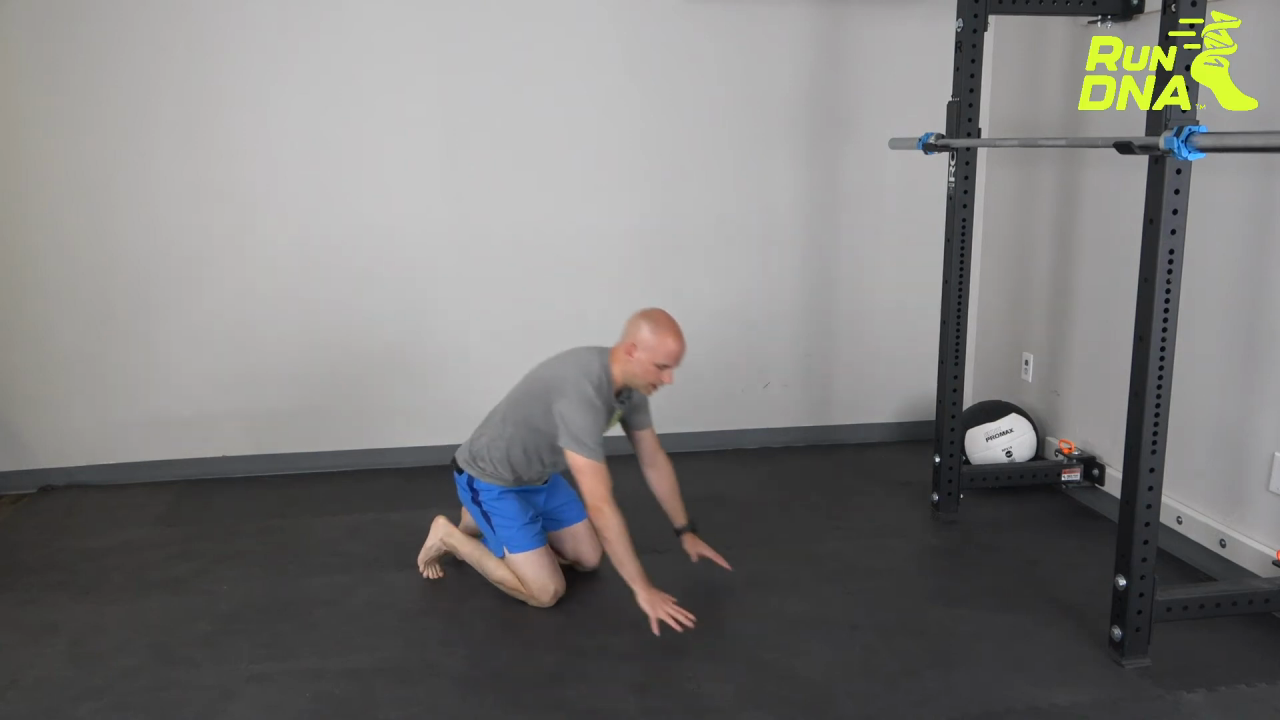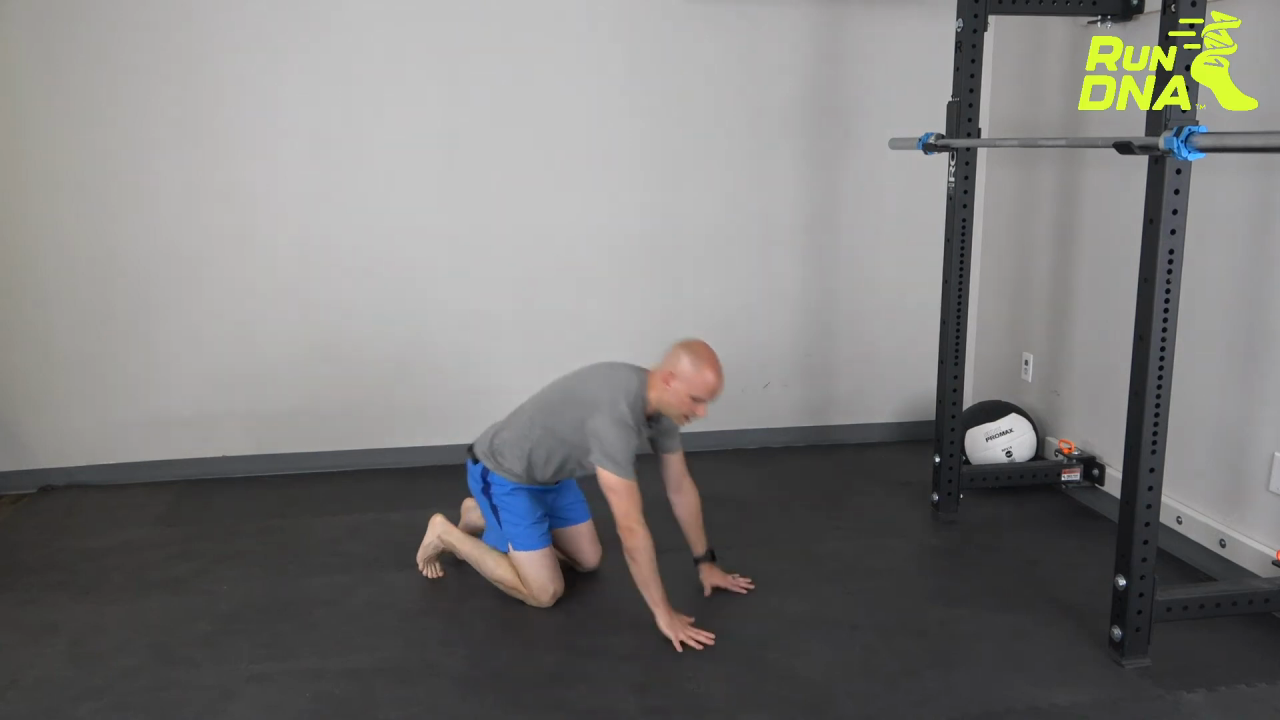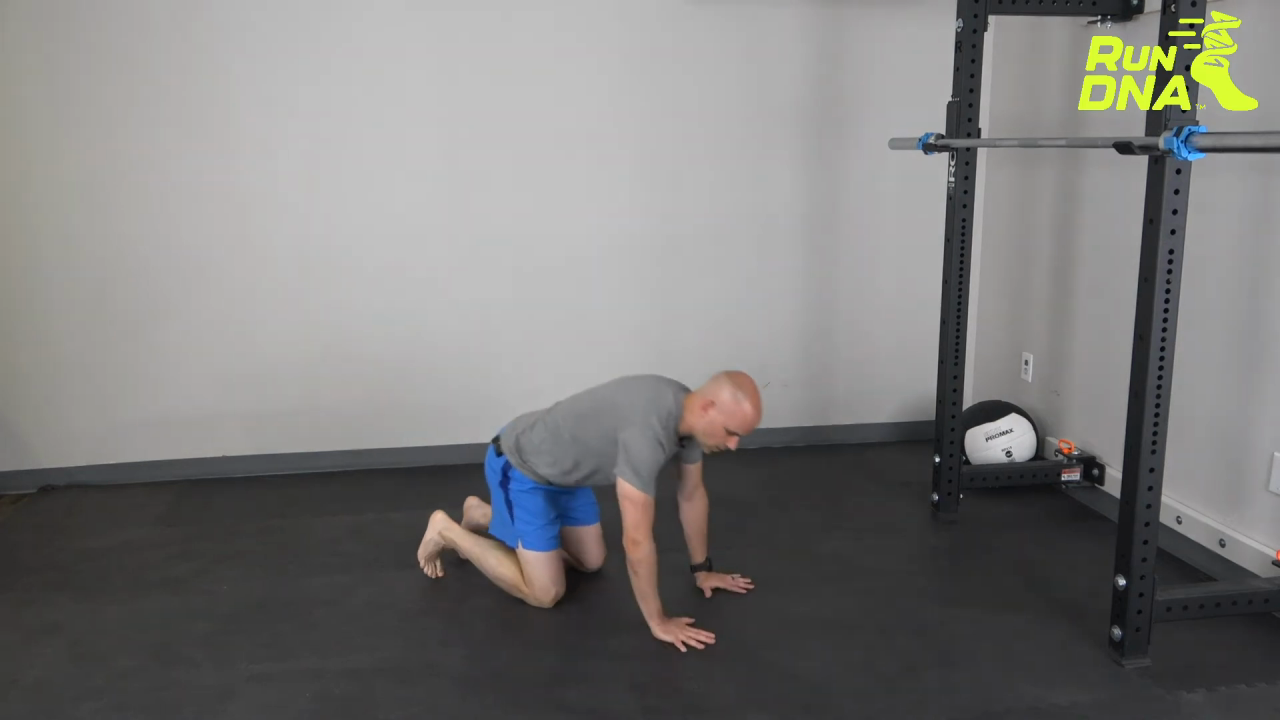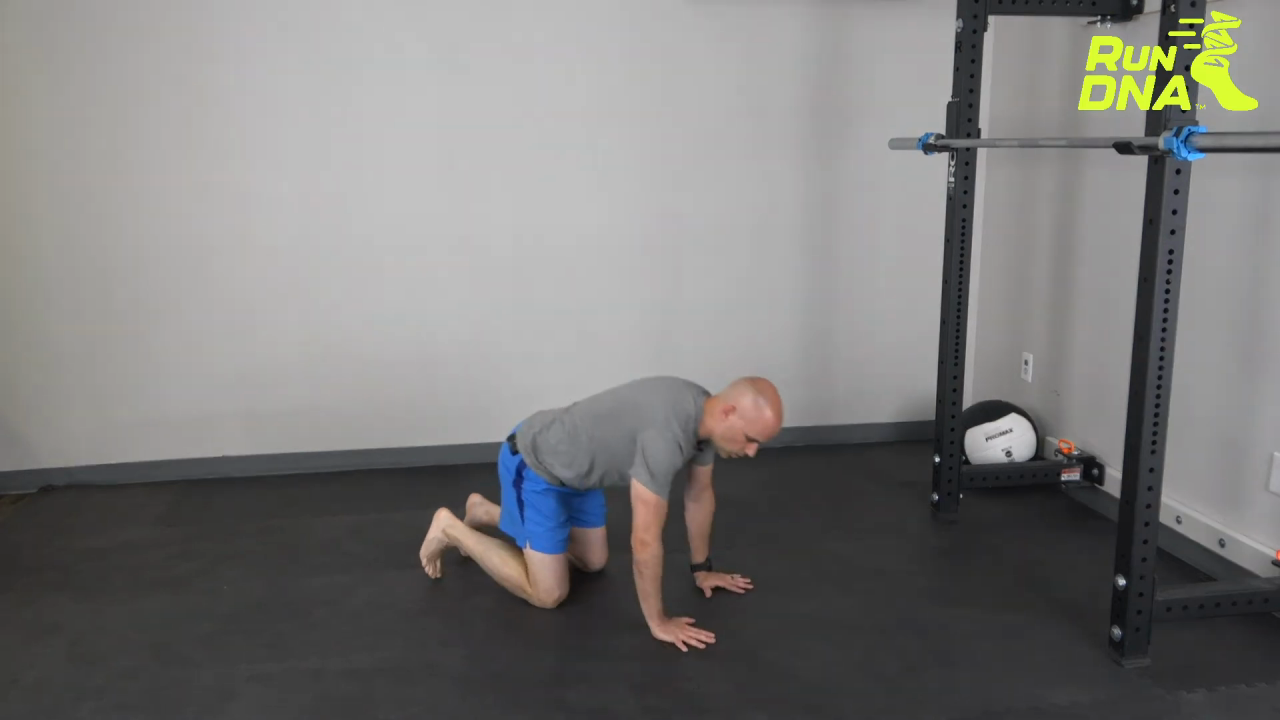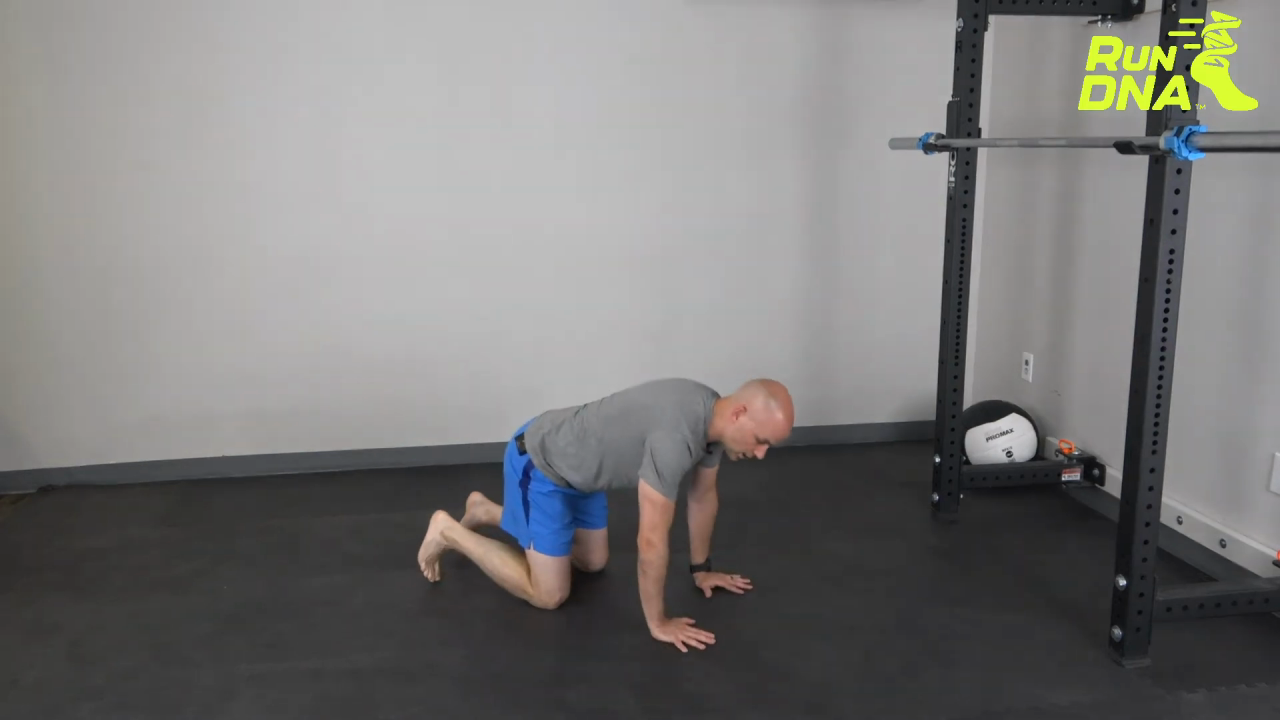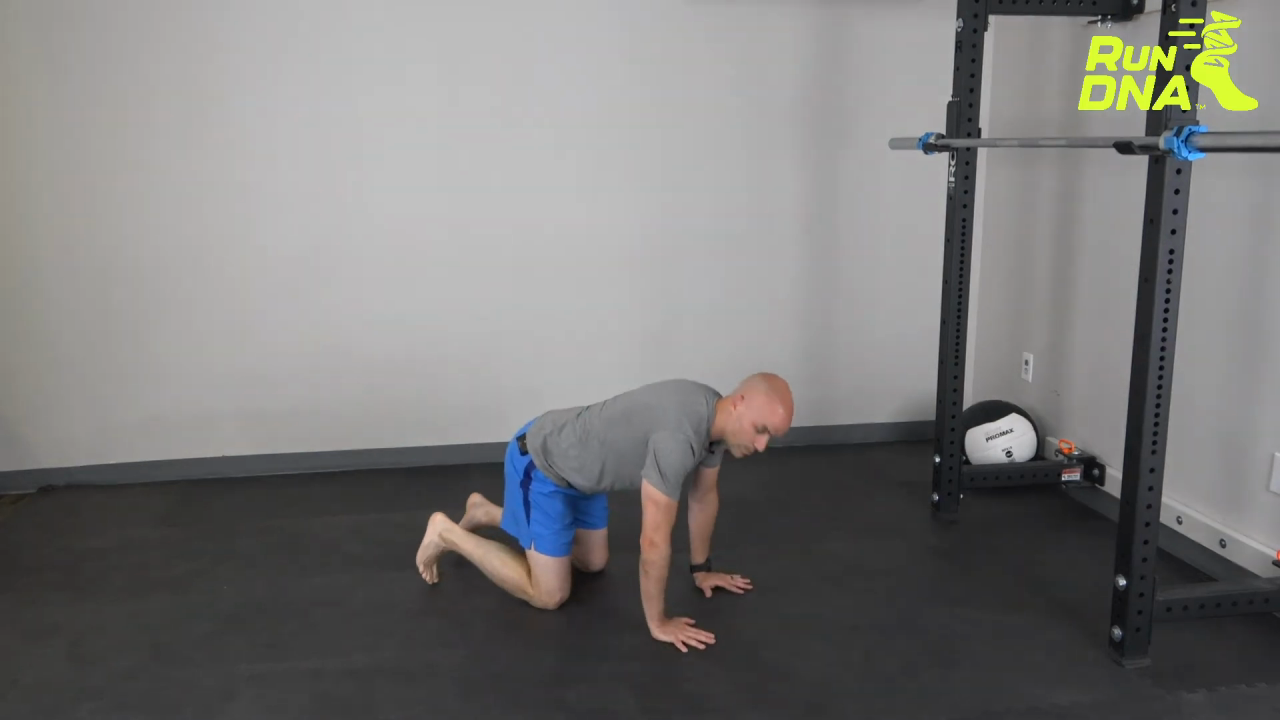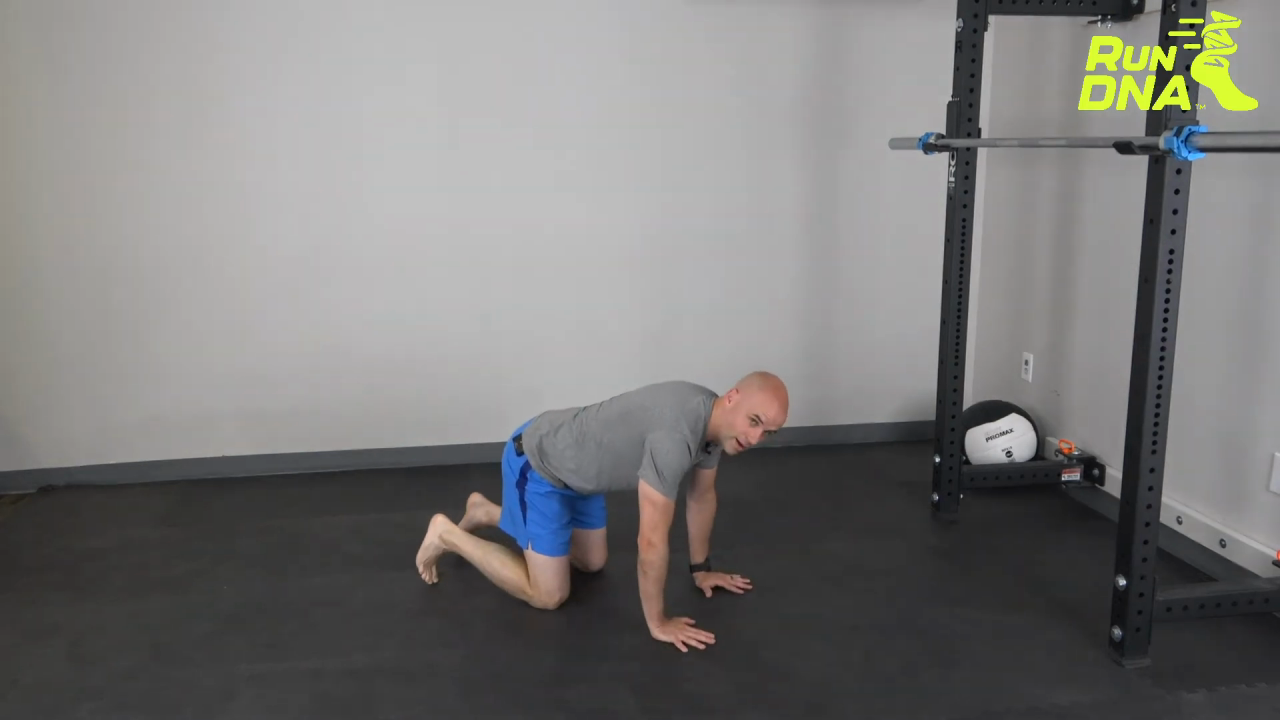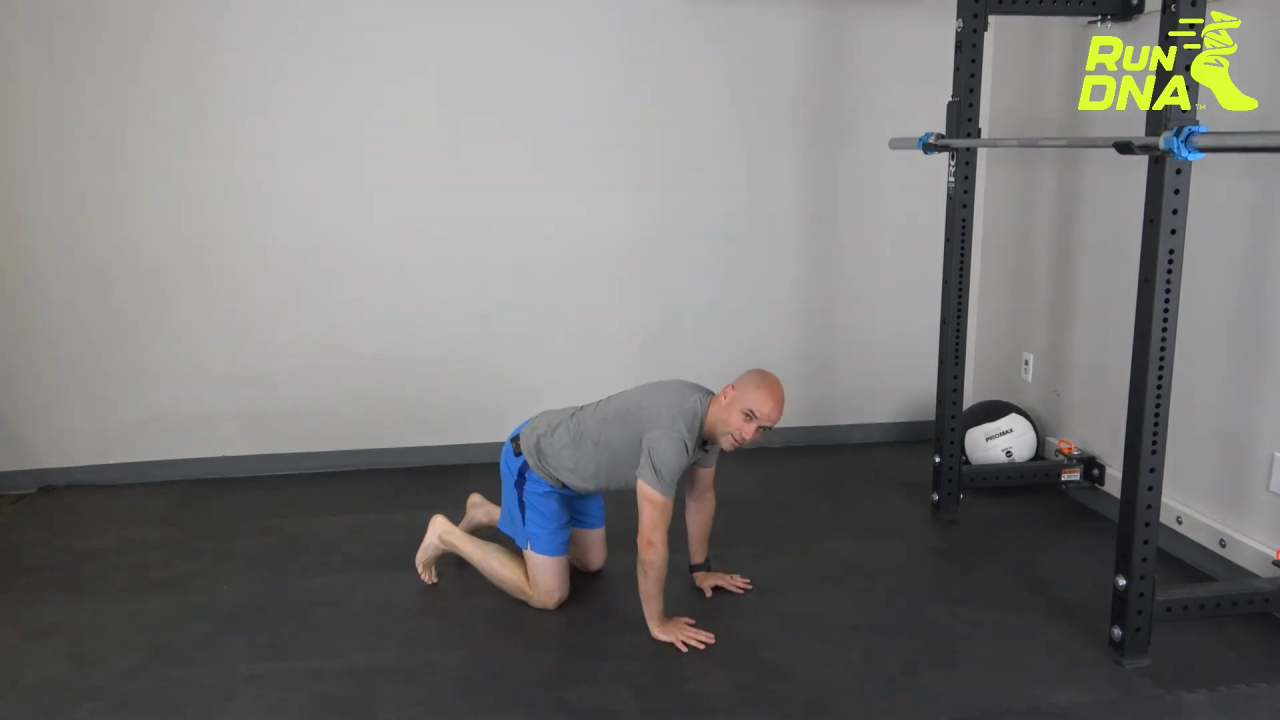
dt=0.2s
person 1, frame 1
left shoulder: (630, 385)
right shoulder: (581, 394)
left elbow: (654, 461)
right elbow: (600, 505)
left wrist: (686, 531)
right wrist: (642, 589)
right hip: (493, 478)
left knee: (587, 559)
right knee: (546, 591)
left ankle: (481, 523)
right ankle: (450, 536)
person 1, frame 2
left shoulder: (662, 405)
right shoulder: (615, 415)
left elbow: (680, 486)
right elbow: (631, 527)
left wrist: (705, 560)
right wrist: (663, 613)
left hip: (549, 470)
right hip: (503, 472)
left knee: (588, 560)
right knee: (544, 592)
left ankle: (482, 519)
right ankle: (446, 535)
person 1, frame 3
left shoulder: (689, 414)
right shoulder: (648, 432)
left elbow: (692, 495)
right elbow: (637, 540)
left wrist: (701, 568)
right wrist: (657, 620)
left hip: (563, 467)
right hip: (521, 467)
left knee: (591, 562)
right knee: (545, 593)
left ankle: (485, 515)
right ankle: (448, 531)
person 1, frame 4
left shoulder: (705, 414)
right shoulder: (667, 434)
left elbow: (699, 494)
right elbow: (645, 541)
left wrist: (702, 568)
right wrist: (658, 621)
left hip: (571, 464)
right hip: (534, 464)
left knee: (593, 563)
right knee: (548, 594)
left ankle: (487, 512)
right ankle: (452, 530)
person 1, frame 5
left shoulder: (713, 415)
right shoulder: (676, 436)
left elbow: (703, 495)
right elbow: (651, 542)
left wrist: (701, 568)
right wrist: (658, 622)
left hip: (575, 463)
right hip: (539, 464)
left knee: (593, 563)
right knee: (549, 595)
left ankle: (486, 510)
right ankle: (449, 532)
person 1, frame 6
left shoulder: (716, 417)
right shoulder: (679, 436)
left elbow: (703, 496)
right elbow: (654, 541)
left wrist: (701, 568)
right wrist: (658, 622)
left hip: (575, 463)
right hip: (540, 463)
left knee: (592, 564)
right knee: (549, 595)
left ankle: (487, 512)
right ankle: (448, 534)
person 1, frame 7
left shoulder: (714, 420)
right shoulder: (675, 436)
left elbow: (701, 496)
right elbow: (651, 542)
left wrist: (700, 568)
right wrist: (657, 623)
left hip: (573, 464)
right hip: (536, 463)
left knee: (592, 563)
right knee: (548, 595)
left ankle: (486, 511)
right ankle: (447, 534)
person 1, frame 8
left shoulder: (712, 418)
right shoulder: (673, 434)
left elbow: (701, 496)
right elbow: (651, 541)
left wrist: (700, 569)
right wrist: (657, 623)
left hip: (572, 465)
right hip: (534, 463)
left knee: (592, 563)
right knee: (548, 595)
left ankle: (487, 512)
right ankle: (447, 535)
